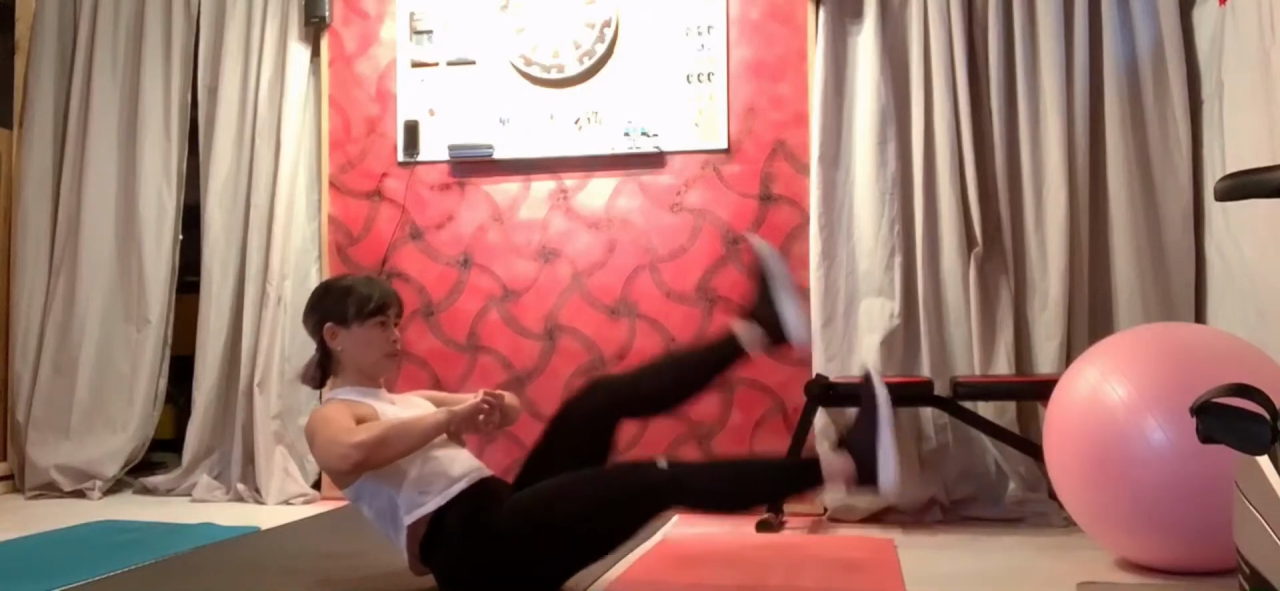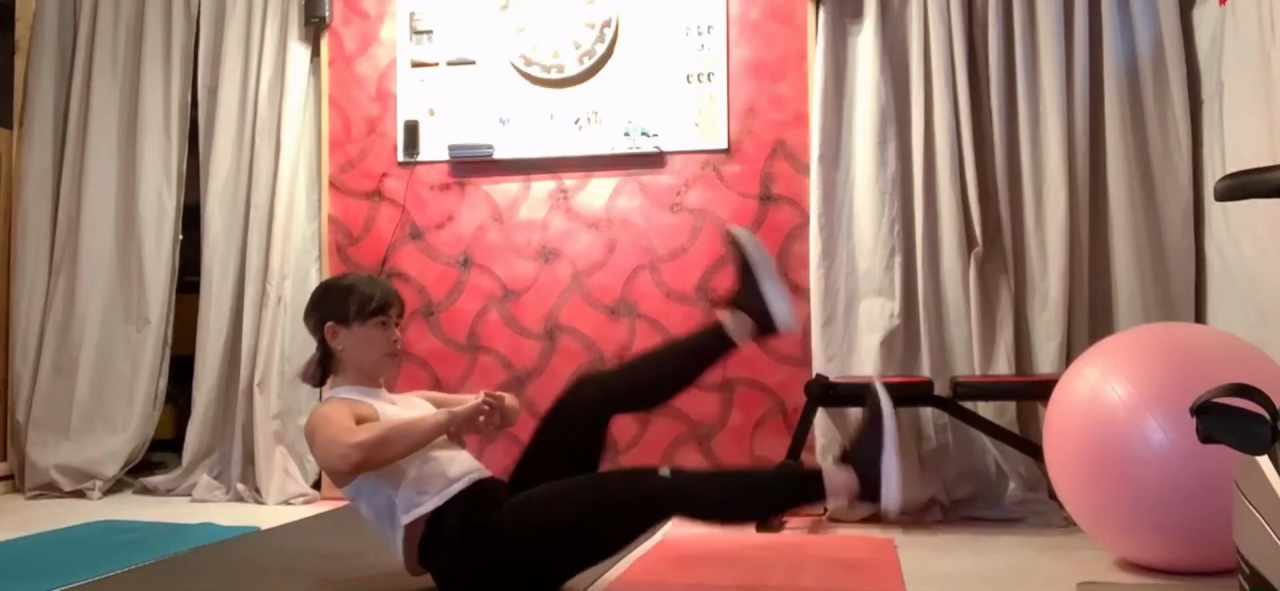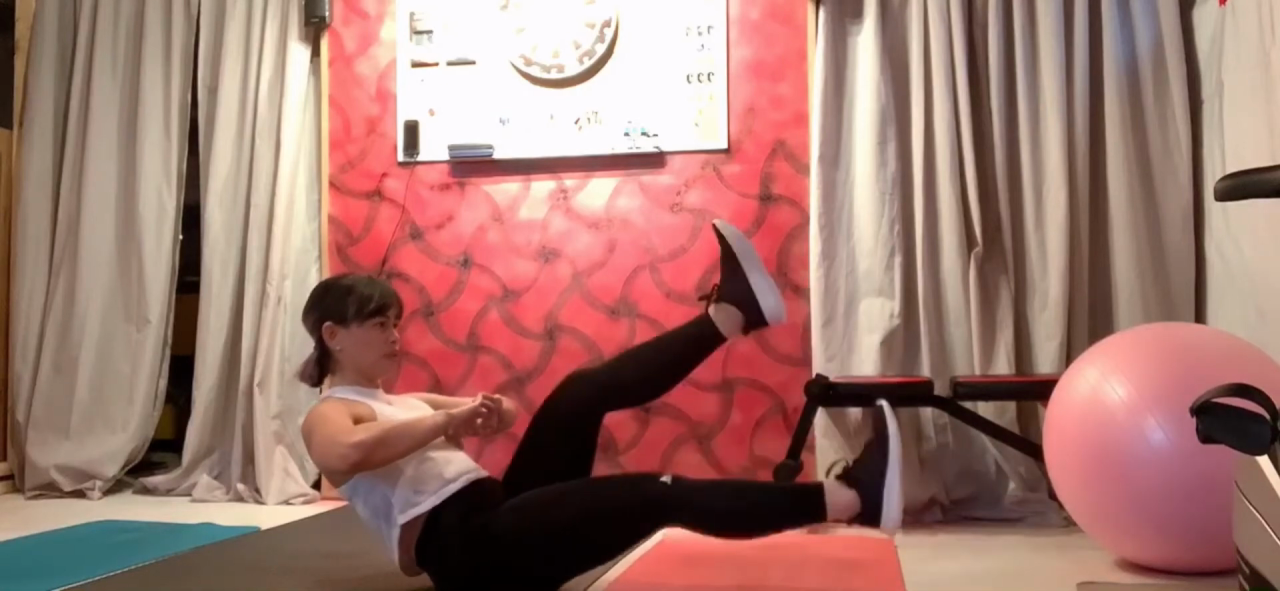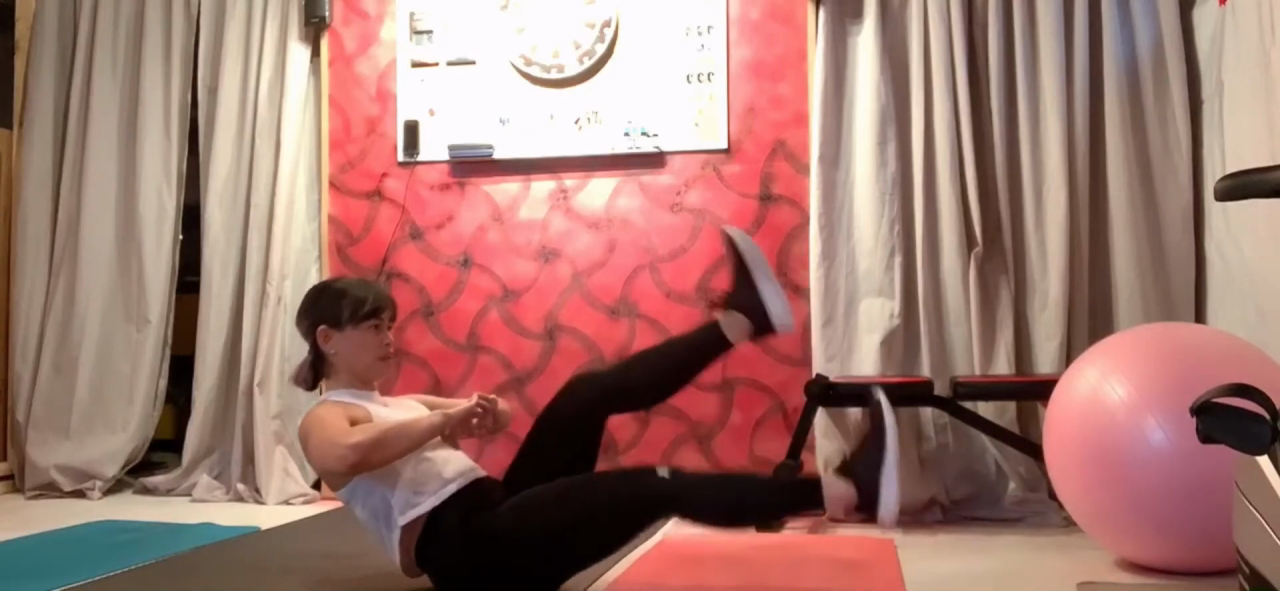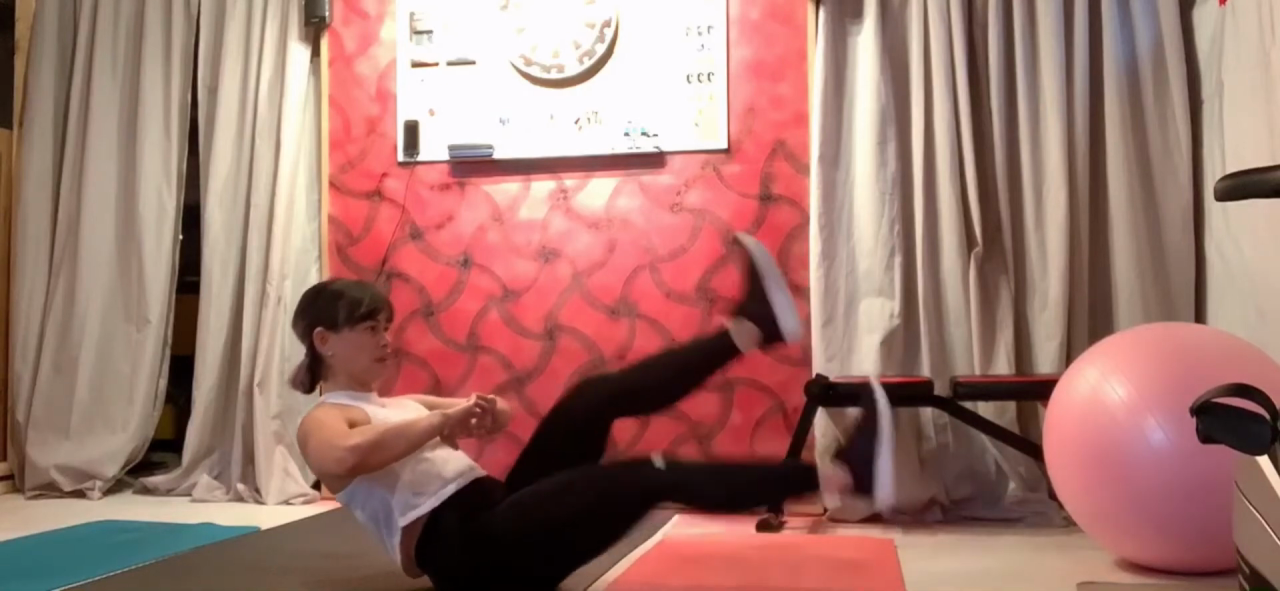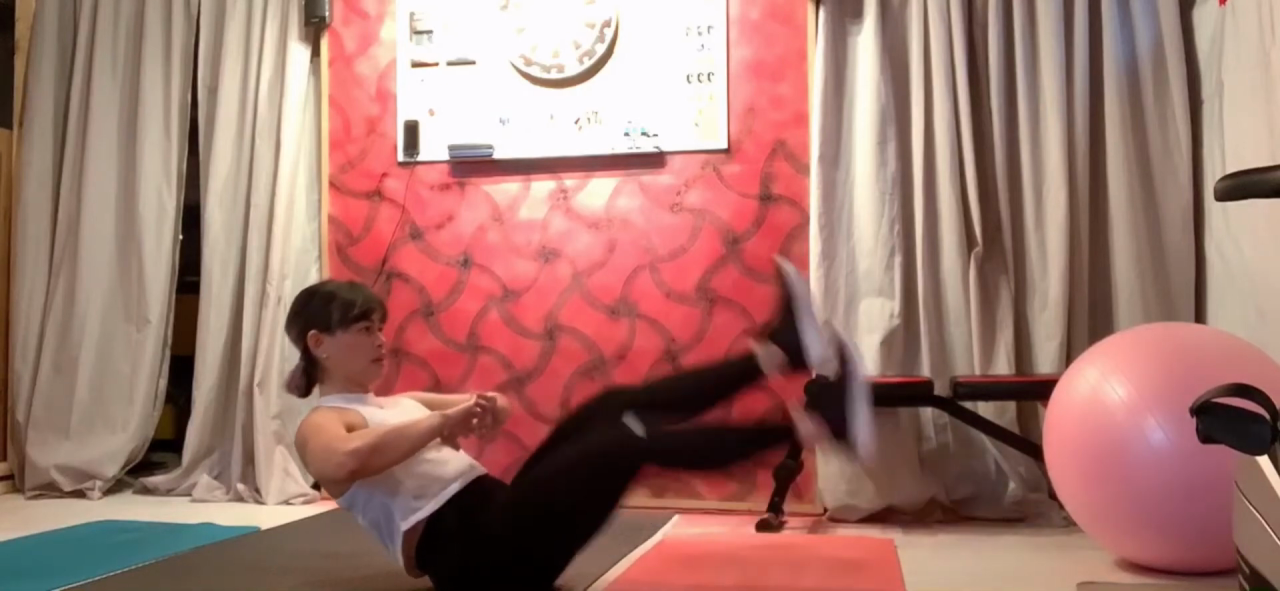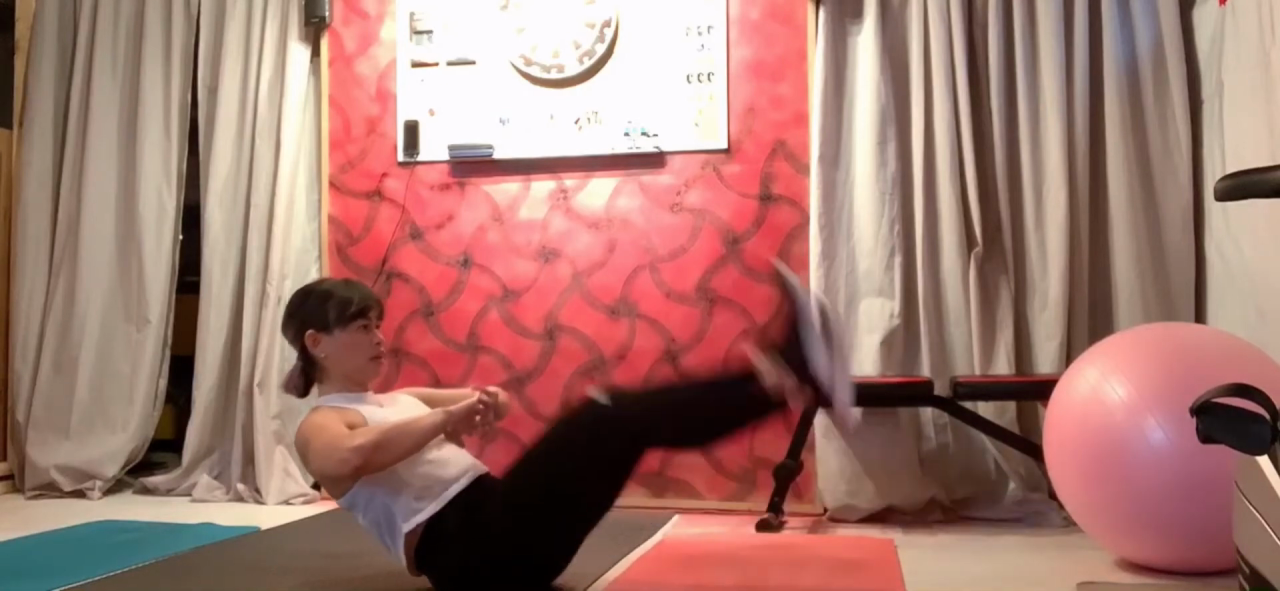
dt=0.1s
person 1, frame 1
left shoulder: (406, 399)
right shoulder: (331, 418)
left elbow: (510, 409)
right elbow: (349, 456)
left wrist: (486, 405)
right wrist: (447, 419)
left hip: (507, 521)
left knee: (602, 398)
right knee: (654, 478)
left ankle: (755, 331)
right ankle: (843, 466)
person 1, frame 2
left shoulder: (405, 401)
right shoulder: (330, 417)
left elbow: (510, 410)
right elbow: (349, 456)
left wrist: (487, 405)
right wrist: (448, 420)
left hip: (507, 519)
left knee: (593, 394)
right knee: (659, 489)
left ankle: (743, 321)
right ankle: (850, 480)
person 1, frame 3
left shoulder: (402, 402)
right shoulder: (328, 418)
left elbow: (506, 415)
right elbow: (348, 454)
left wrist: (484, 410)
right wrist: (447, 422)
left hip: (503, 517)
left knee: (583, 391)
right knee: (655, 495)
left ankle: (730, 313)
right ankle: (849, 498)
person 1, frame 4
left shoulder: (397, 405)
right shoulder: (324, 420)
left elbow: (500, 418)
right elbow: (345, 457)
left wrist: (479, 410)
right wrist: (444, 423)
left hip: (501, 517)
left knee: (588, 394)
right knee: (651, 488)
left ankle: (739, 320)
right ankle: (845, 490)
person 1, frame 5
left shoulder: (393, 405)
right shoulder: (323, 424)
left elbow: (493, 411)
right elbow: (347, 457)
left wrist: (480, 407)
right wrist: (443, 423)
left hip: (503, 521)
left knee: (592, 397)
right knee: (647, 476)
left ankle: (748, 330)
right ankle: (837, 476)
person 1, frame 6
left shoulder: (395, 405)
right shoulder: (321, 427)
left elbow: (493, 412)
right elbow: (347, 461)
left wrist: (478, 406)
right wrist: (441, 422)
left hip: (499, 522)
left knee: (615, 409)
right knee: (629, 437)
left ankle: (772, 355)
right ankle: (813, 423)
person 1, frame 7
left shoulder: (398, 399)
right shoulder: (322, 426)
left elbow: (490, 406)
right elbow: (349, 459)
left wrist: (481, 401)
right wrist: (444, 419)
left hip: (502, 531)
left knee: (628, 427)
right knee: (600, 417)
left ankle: (787, 378)
right ankle: (780, 377)
